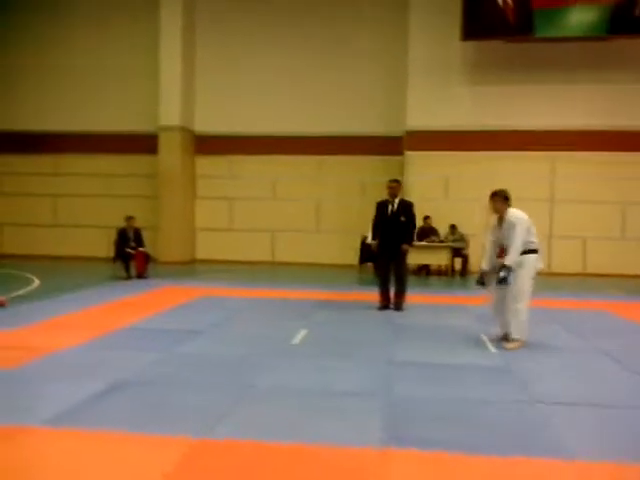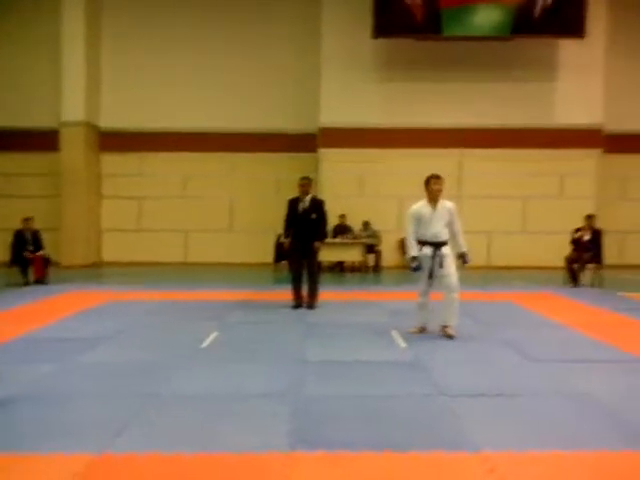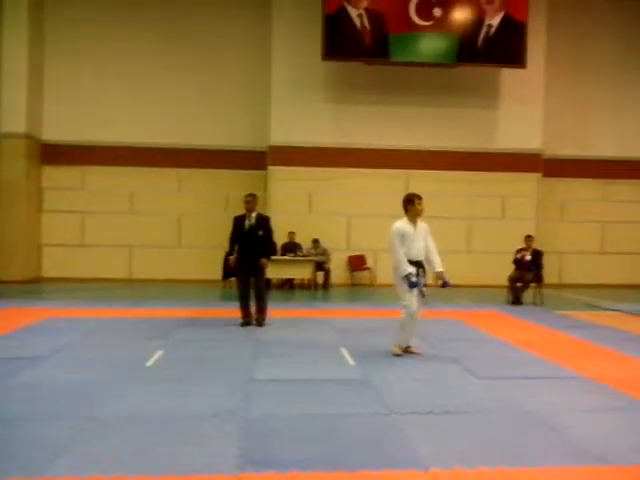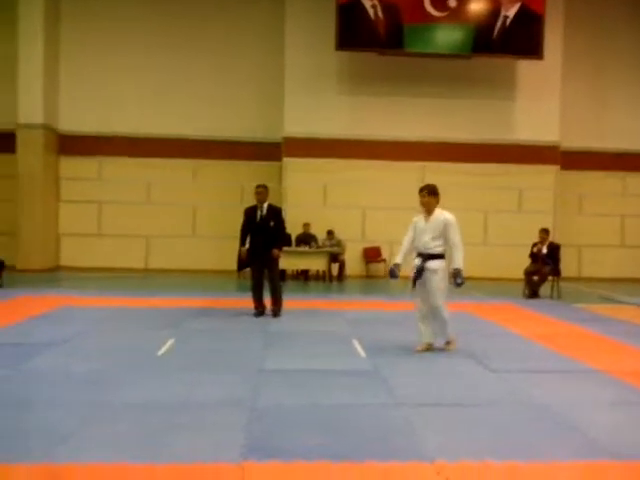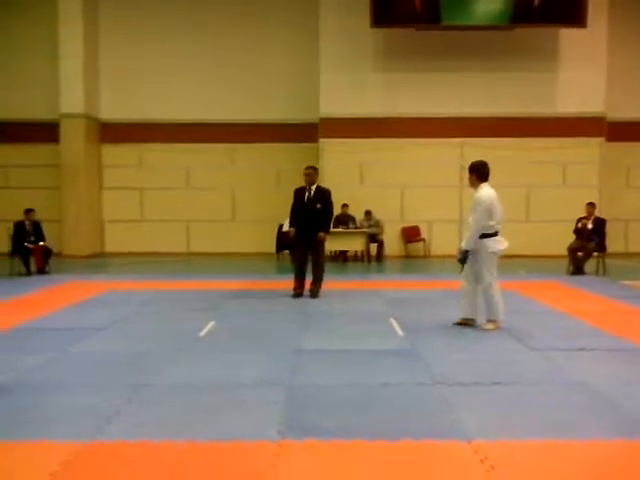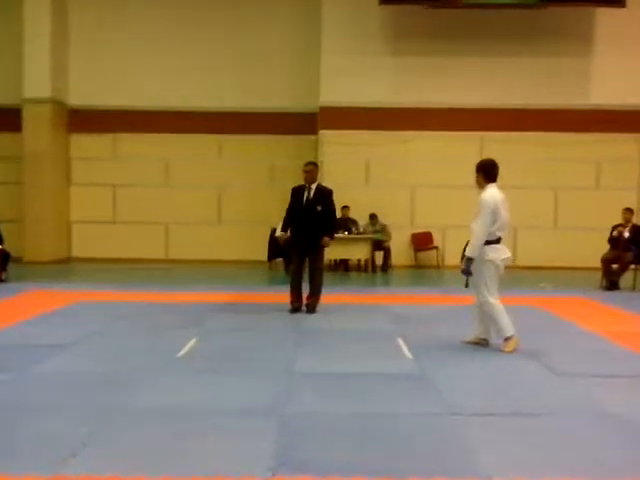
dt=0.7s
person 1, frame 1
left shoulder: (518, 218)
right shoulder: (497, 222)
left elbow: (517, 243)
right elbow: (492, 247)
left wrist: (507, 266)
right wrist: (485, 269)
left hip: (526, 259)
right hip: (511, 259)
left knee: (517, 298)
right knee: (499, 296)
left ankle: (518, 337)
right ankle: (507, 331)
person 1, frame 2
left shoulder: (449, 207)
right shoulder: (416, 209)
left elbow: (456, 230)
right elbow: (411, 234)
left wrist: (462, 250)
right wrist: (413, 256)
left hip: (443, 251)
right hip: (425, 252)
left knee: (452, 287)
right knee: (424, 290)
left ankle: (448, 325)
right ankle: (423, 324)
person 1, frame 3
left shoulder: (424, 227)
right shoulder: (398, 227)
left elbow: (431, 250)
right elbow: (398, 254)
left wrist: (439, 271)
right wrist: (408, 274)
left hip: (419, 271)
right hip: (404, 271)
left knee: (415, 310)
right knee: (411, 309)
left ankle: (406, 344)
right ankle: (399, 343)
person 1, frame 4
left shoulder: (447, 218)
right shoulder: (417, 220)
left elbow: (455, 244)
right elbow: (408, 242)
left wrist: (457, 268)
right wrist: (398, 262)
left hip: (436, 265)
right hip: (421, 264)
left knee: (437, 304)
right knee: (423, 306)
left ankle: (449, 338)
right ankle: (428, 340)
person 1, frame 5
left shoulder: (483, 196)
right shoulder: (486, 193)
left elbow: (476, 226)
left wrist: (465, 248)
left hip: (486, 244)
right hip: (481, 242)
left knee: (488, 282)
right knee: (469, 279)
left ankle: (494, 319)
right ankle: (469, 316)
person 1, frame 6
left shoulder: (487, 197)
right shoulder: (498, 195)
left elbow: (480, 231)
left wrist: (469, 257)
left hip: (486, 253)
right hip: (493, 249)
left knee: (487, 297)
right knee: (484, 296)
left ankle: (509, 336)
right ankle: (483, 335)
person 2, frame 1
left shoulder: (407, 205)
right shoulder: (381, 205)
left elbow: (411, 225)
right elbow: (376, 223)
left wrist: (407, 243)
right wrist: (374, 239)
left hip: (400, 245)
right hip: (383, 244)
left knee: (400, 274)
right knee: (383, 273)
left ankle: (398, 301)
right ankle: (384, 301)
person 2, frame 2
left shoulder: (318, 203)
right shoulder: (292, 202)
left elbow: (322, 223)
right elbow: (288, 221)
left wrist: (319, 240)
right wrist: (287, 238)
left hip: (311, 243)
right hip: (295, 242)
left knee: (312, 272)
right knee: (295, 272)
left ankle: (311, 299)
right ankle: (298, 299)
person 2, frame 3
left shoulder: (264, 220)
right shoulder: (238, 219)
left elbow: (269, 240)
right elbow: (233, 238)
left wrist: (266, 257)
right wrist: (232, 255)
left hip: (258, 260)
right hip: (242, 259)
left knee: (260, 289)
right knee: (243, 289)
left ankle: (260, 317)
right ankle: (246, 317)
person 2, frame 4
left shoulder: (276, 210)
right shoulder: (249, 211)
left elbow: (281, 231)
right elbow: (245, 229)
left wrist: (278, 248)
right wrist: (243, 246)
left hip: (271, 251)
right hip: (254, 251)
left knee: (274, 280)
right knee: (256, 280)
left ankle: (276, 307)
right ankle: (259, 307)
person 2, frame 5
left shoulder: (325, 193)
right shoulder: (298, 192)
left elbow: (329, 213)
right elbow: (294, 210)
left wrist: (324, 231)
right wrist: (292, 226)
left hip: (317, 233)
right hip: (301, 232)
left knee: (317, 262)
right knee: (299, 261)
left ankle: (315, 289)
right ankle: (298, 288)
person 2, frame 6
left shoulder: (325, 192)
right shoulder: (296, 191)
left elbow: (331, 216)
right elbow: (291, 212)
left wrist: (328, 236)
right wrist: (284, 230)
left hip: (316, 239)
right hip: (297, 237)
left knee: (315, 272)
right knee: (295, 271)
left ankle: (312, 302)
right ankle: (296, 302)
